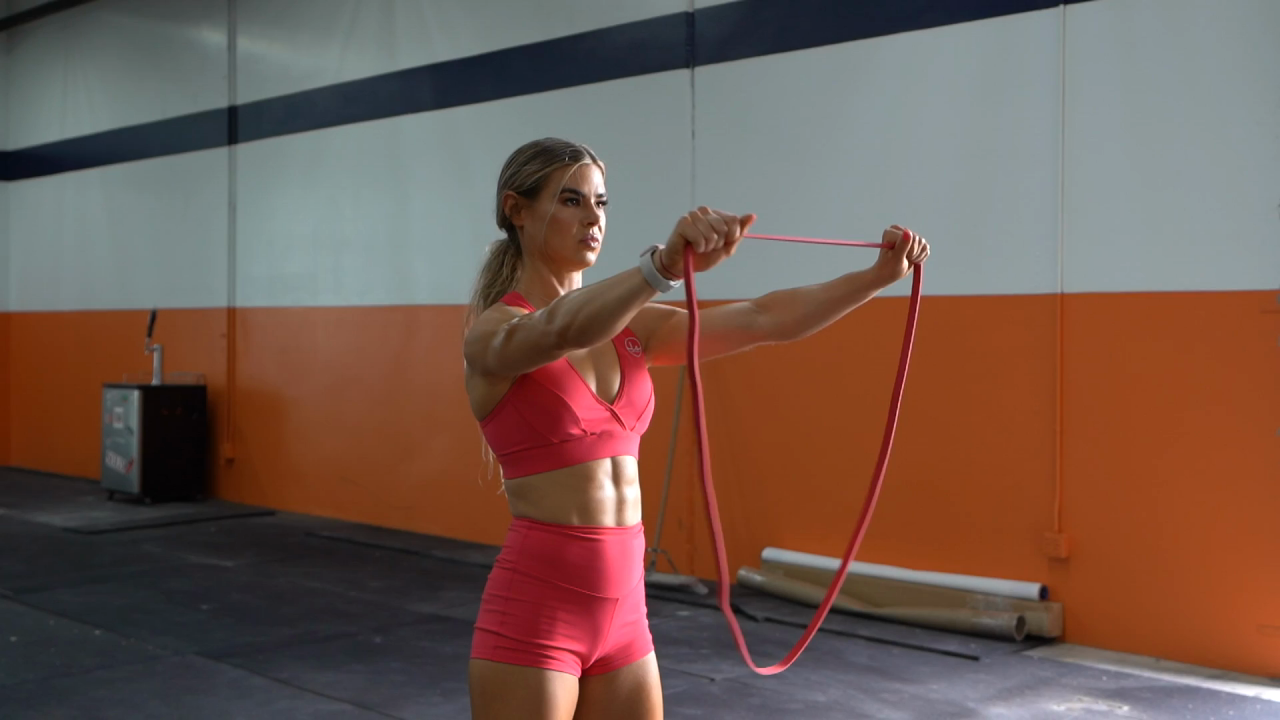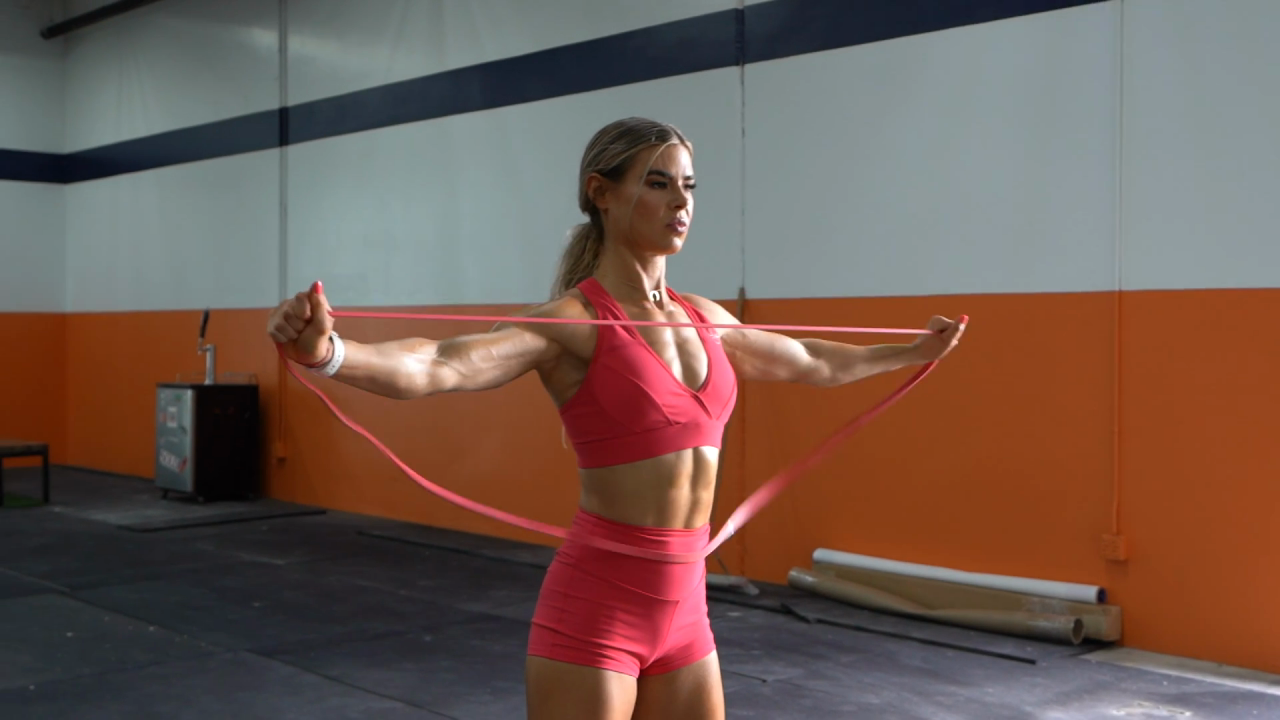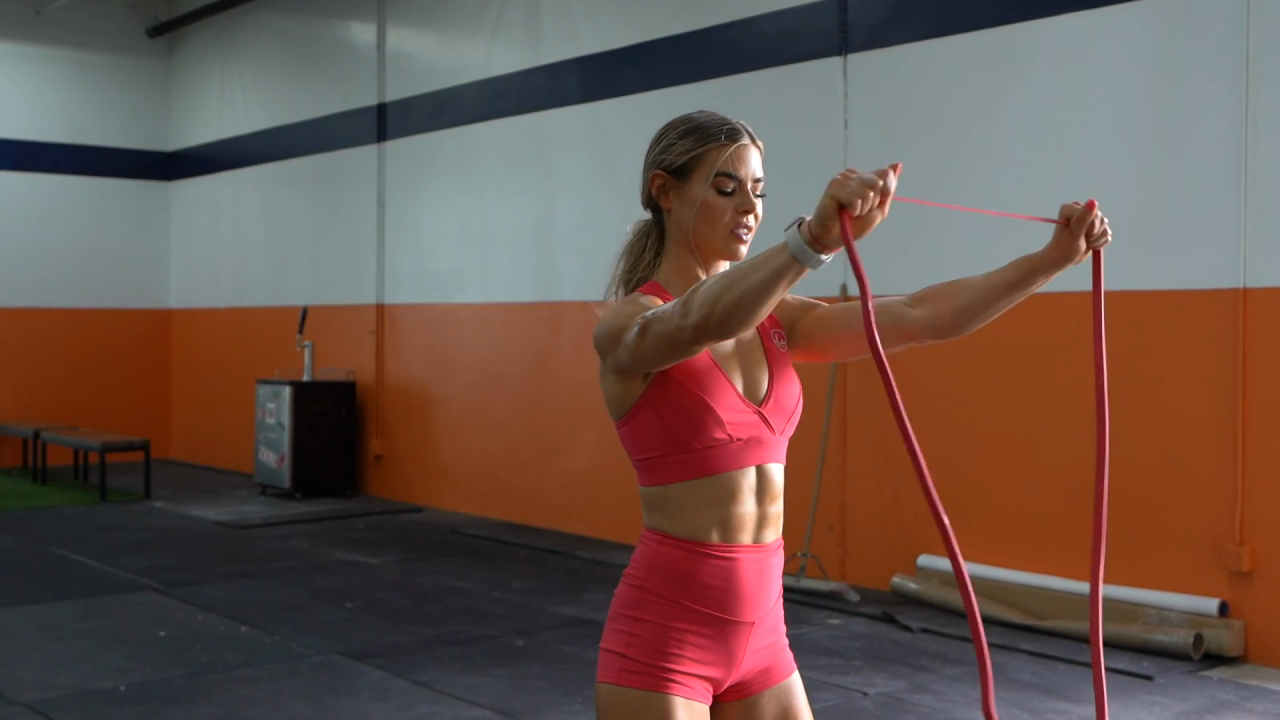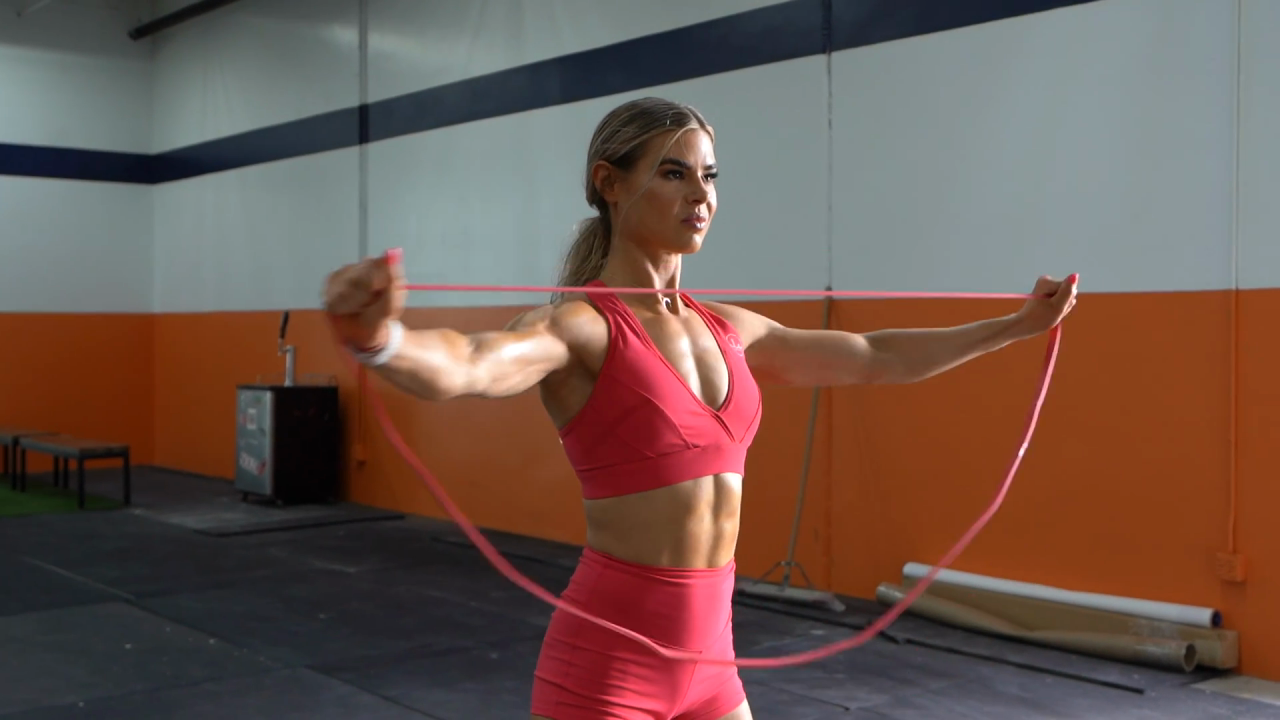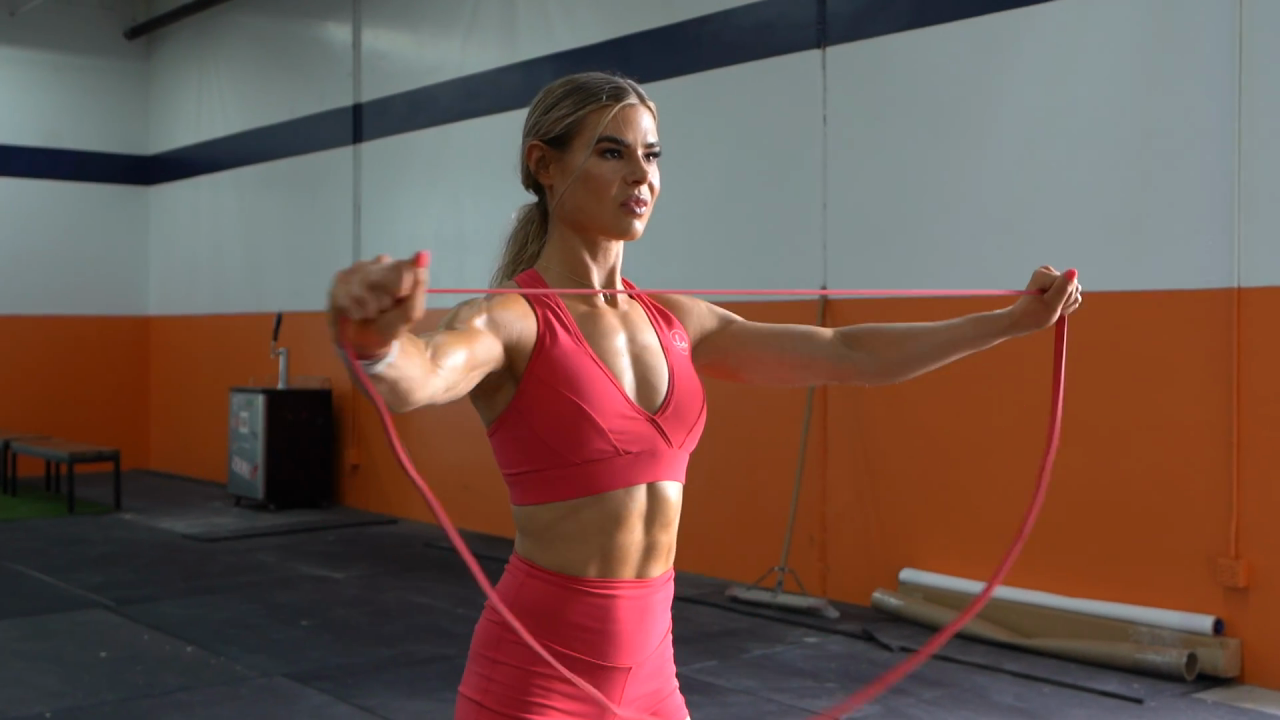
dt=1s
person 1, frame 1
left shoulder: (627, 329)
right shoulder: (494, 330)
left elbow: (763, 321)
right elbow: (562, 333)
left wrist: (879, 275)
right wrist: (666, 265)
left hip: (620, 613)
right hip: (531, 617)
person 1, frame 2
left shoulder: (700, 318)
right shoulder: (568, 321)
left elbow: (807, 363)
right elbow: (435, 367)
left wrist: (914, 351)
right wrist: (325, 353)
left hip: (681, 610)
right hip: (592, 612)
person 1, frame 3
left shoulder: (774, 321)
right shoulder: (626, 326)
left elbow: (921, 316)
right elbow: (706, 321)
left wrist: (1052, 257)
right wrist: (816, 236)
left hip: (758, 633)
right hip: (661, 638)
person 1, frame 4
left shoulder: (724, 327)
right shoulder: (574, 325)
left elbow: (880, 356)
right elbow: (466, 366)
left wrist: (1018, 324)
right wrist: (376, 340)
left hip: (707, 658)
person 1, frame 5
left shoulder: (675, 325)
right shoulder: (499, 323)
left elbow: (848, 355)
right elbow: (408, 383)
left wrist: (1015, 319)
right wrist: (372, 342)
